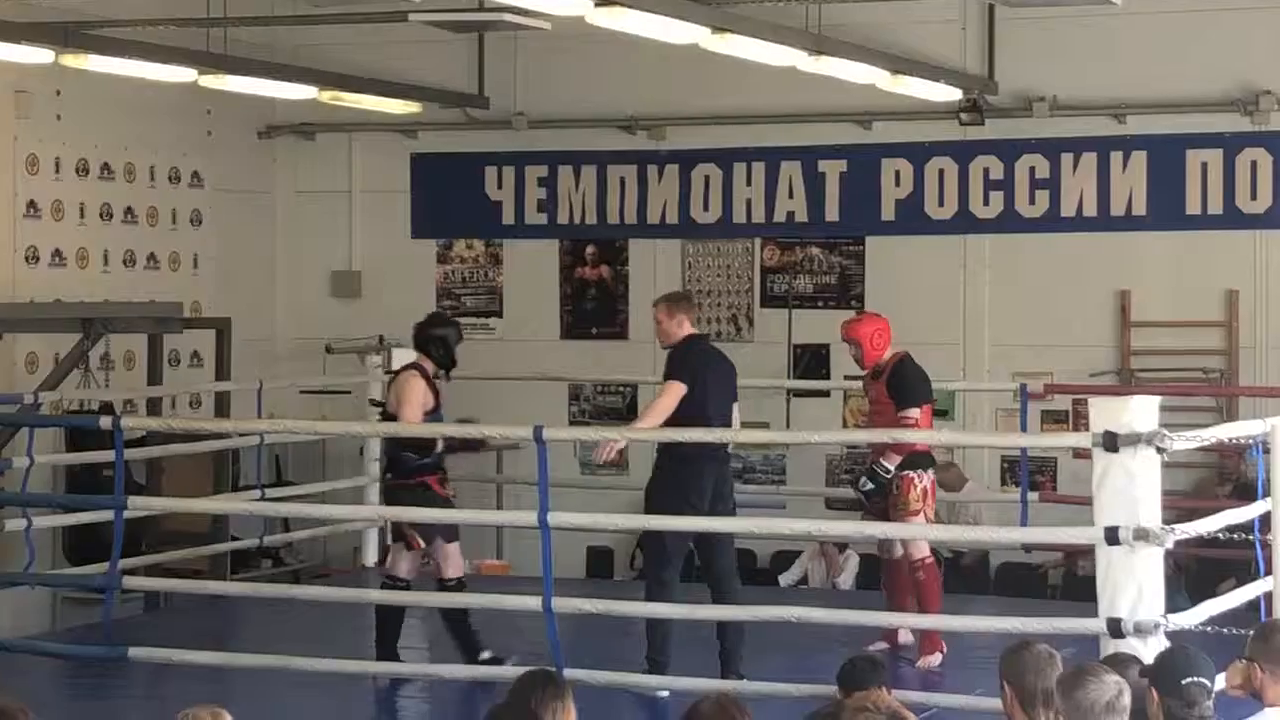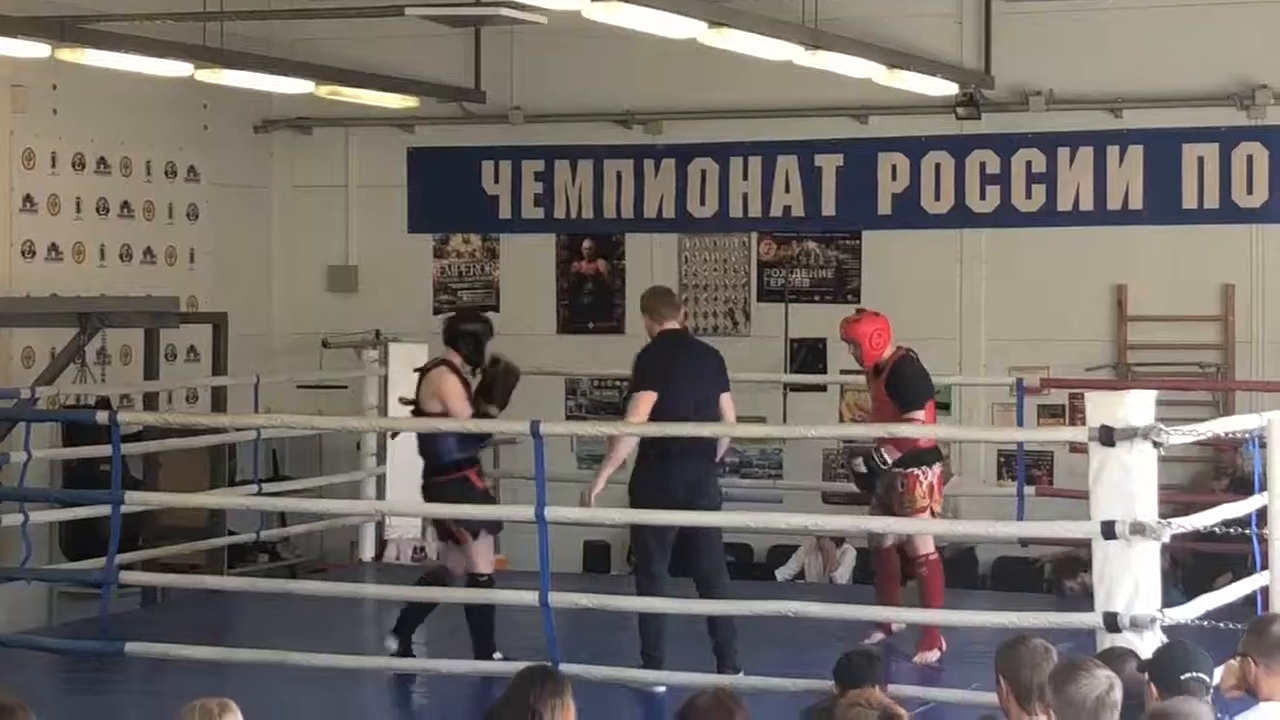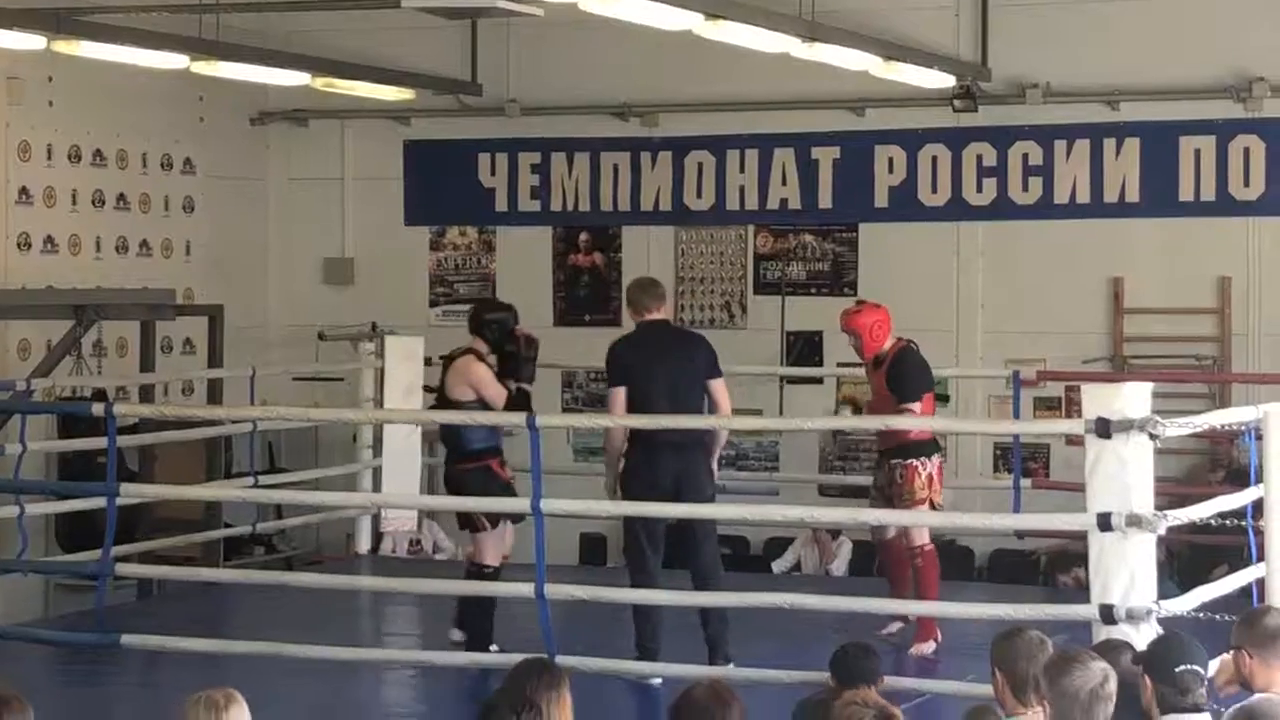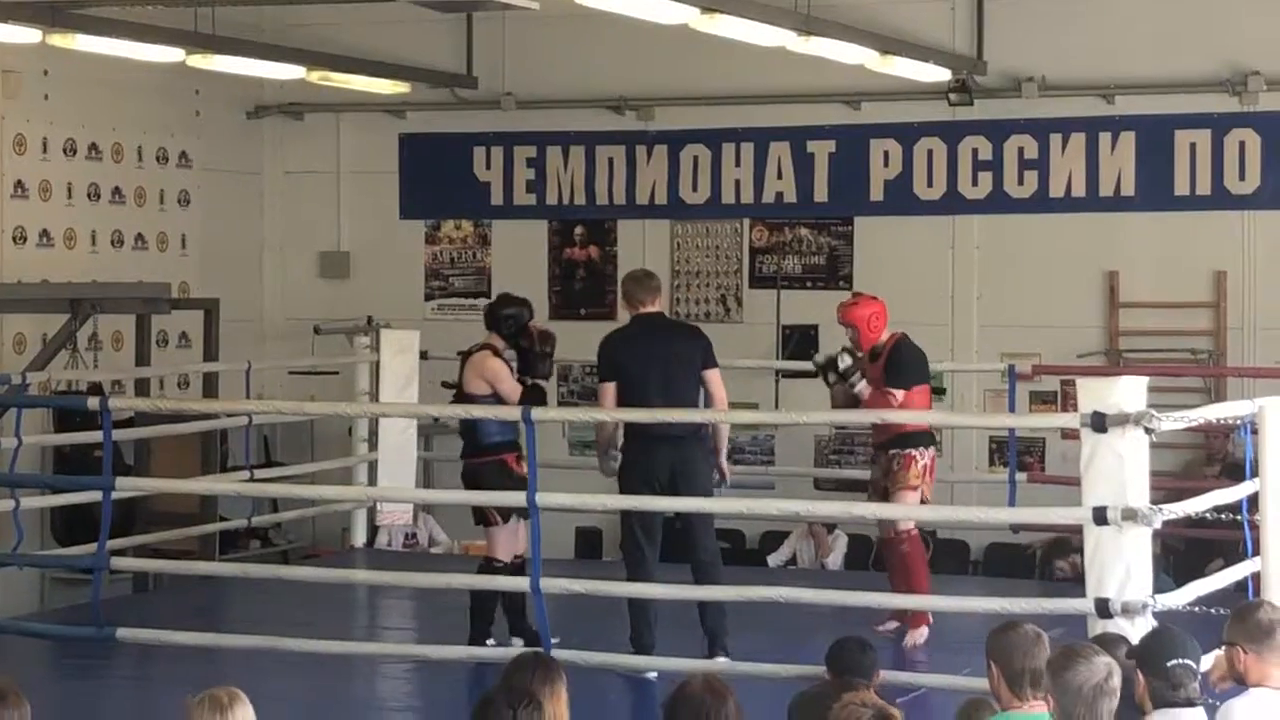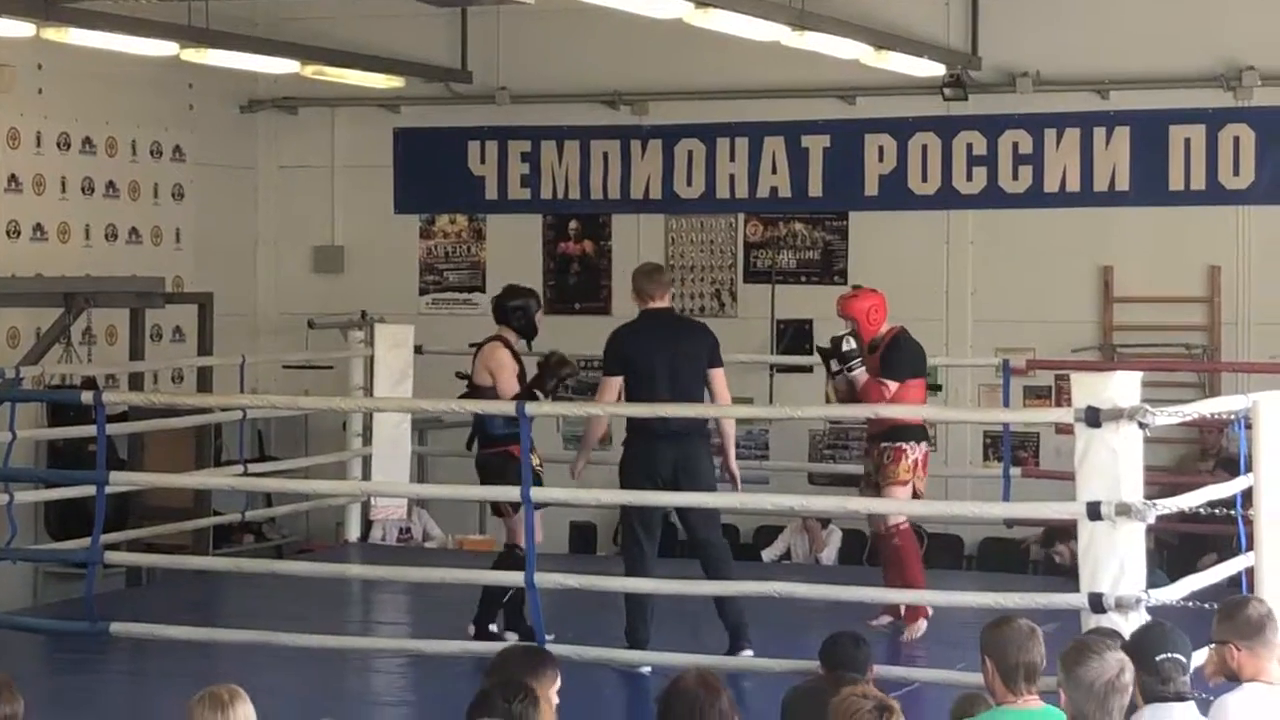
dt=0.2s
person 1, frame 1
left shoulder: (684, 355)
right shoulder: (724, 362)
left elbow: (666, 402)
left wrist: (621, 437)
left hip: (681, 473)
right hip: (718, 474)
left knee: (662, 574)
right knee: (724, 573)
left ankle: (658, 671)
right ankle: (732, 671)
person 1, frame 2
left shoulder: (653, 355)
right shoulder: (711, 356)
left elbow: (636, 422)
right elbow: (728, 420)
left wrist: (602, 476)
left hip: (660, 470)
right hip: (702, 470)
left knee: (651, 570)
right knee: (712, 569)
left ankle: (653, 666)
right ankle: (729, 663)
person 1, frame 3
left shoulder: (623, 350)
right shoulder: (697, 344)
left elbow: (617, 421)
right elbow: (723, 409)
left wrist: (613, 470)
right wrist: (712, 456)
left hip: (647, 462)
right hip: (693, 461)
left knee: (645, 563)
right knee: (705, 559)
left ankle: (649, 658)
right ankle: (720, 654)
person 1, frame 4
left shoulder: (614, 344)
right shoulder: (692, 336)
left elbow: (607, 415)
right elbow: (719, 400)
left wrist: (605, 455)
right wrist: (720, 453)
left hip: (643, 456)
right hip: (691, 453)
left knee: (641, 557)
right knee: (705, 551)
left ankle: (644, 652)
right ankle: (718, 646)
person 1, frame 5
left shoulder: (624, 338)
right shoulder: (700, 333)
left elbow: (605, 406)
right elbow: (722, 400)
left wrist: (583, 455)
right wrist: (729, 455)
left hip: (645, 451)
right hip: (693, 449)
left knee: (640, 552)
right knee: (711, 544)
left ankle: (638, 647)
right ankle: (740, 637)
person 2, frame 1
left shoulder: (906, 372)
right shoulder: (873, 375)
left elbow: (909, 433)
left wrist: (879, 471)
right wrist: (873, 471)
left hip: (910, 471)
right hip: (889, 472)
left knee: (915, 552)
right knee: (890, 552)
left ankle: (933, 640)
right ankle: (899, 629)
person 2, frame 2
left shoulder: (905, 370)
right shoulder: (878, 370)
left wrist: (875, 460)
right wrist: (869, 459)
left hip: (916, 466)
right hip: (893, 468)
left knee: (920, 548)
right knee: (880, 541)
left ankle: (932, 636)
right ankle: (889, 618)
person 2, frame 3
left shoulder: (906, 362)
right shoulder: (878, 361)
left elbow: (908, 423)
left hip: (915, 458)
right hip: (891, 458)
left knee: (916, 540)
right knee: (884, 533)
left ankle: (928, 628)
person 2, frame 4
left shoulder: (904, 353)
right shoulder: (869, 356)
left elbow: (885, 406)
right elbow: (852, 406)
left wrist: (852, 379)
right wrist: (835, 378)
left hip: (912, 448)
right hip: (885, 450)
left knee: (903, 527)
right knee: (889, 533)
left ankle: (921, 613)
right ankle: (904, 609)
person 2, frame 5
left shoulder: (902, 346)
right shoulder: (868, 349)
left elbow: (877, 397)
right elbow: (848, 400)
left wrist: (853, 362)
right wrist: (836, 367)
left hip: (904, 442)
right hip: (879, 443)
left knee: (893, 521)
right knee: (879, 527)
left ankle: (919, 604)
right ankle: (897, 602)
person 3, frame 1
left shoulder: (417, 379)
right shoulder: (413, 381)
right elbow: (411, 442)
left wrist: (450, 440)
right wrist: (453, 441)
left hip: (413, 486)
right hip: (418, 488)
left knee: (399, 574)
right knee: (451, 571)
left ankle: (385, 655)
right ankle: (474, 655)
person 3, frame 2
left shoulder: (445, 373)
right shoulder: (446, 378)
right elbow: (476, 432)
left wrist: (487, 389)
right wrist: (496, 398)
left hip: (451, 480)
right hip: (456, 482)
left knee: (452, 566)
right knee: (481, 568)
left ankle: (401, 638)
right ankle: (486, 655)
person 3, frame 3
left shoulder: (465, 361)
right shoulder: (473, 366)
left elbow: (494, 405)
right elbow: (515, 412)
left wrist: (510, 370)
right wrist: (524, 373)
left hip: (470, 467)
right hip: (478, 470)
left knee: (497, 549)
right knee: (489, 559)
left ankle: (467, 624)
right ankle: (480, 645)
person 3, frame 4
left shoulder: (486, 358)
right shoulder: (488, 361)
left elbow: (512, 399)
right elbow: (529, 407)
left wrist: (528, 368)
right wrist: (539, 370)
left hip: (492, 463)
right hip: (494, 465)
left knee: (516, 550)
right knee: (500, 556)
left ankle: (520, 630)
right ankle: (479, 639)
person 3, frame 5
left shoulder: (501, 350)
right shoulder: (497, 352)
right elbow: (516, 406)
left wrist: (546, 378)
right wrist: (547, 382)
left hip: (508, 455)
right hip: (503, 456)
left knee: (522, 541)
right knee: (526, 543)
left ankle: (514, 624)
right ankle: (483, 623)
